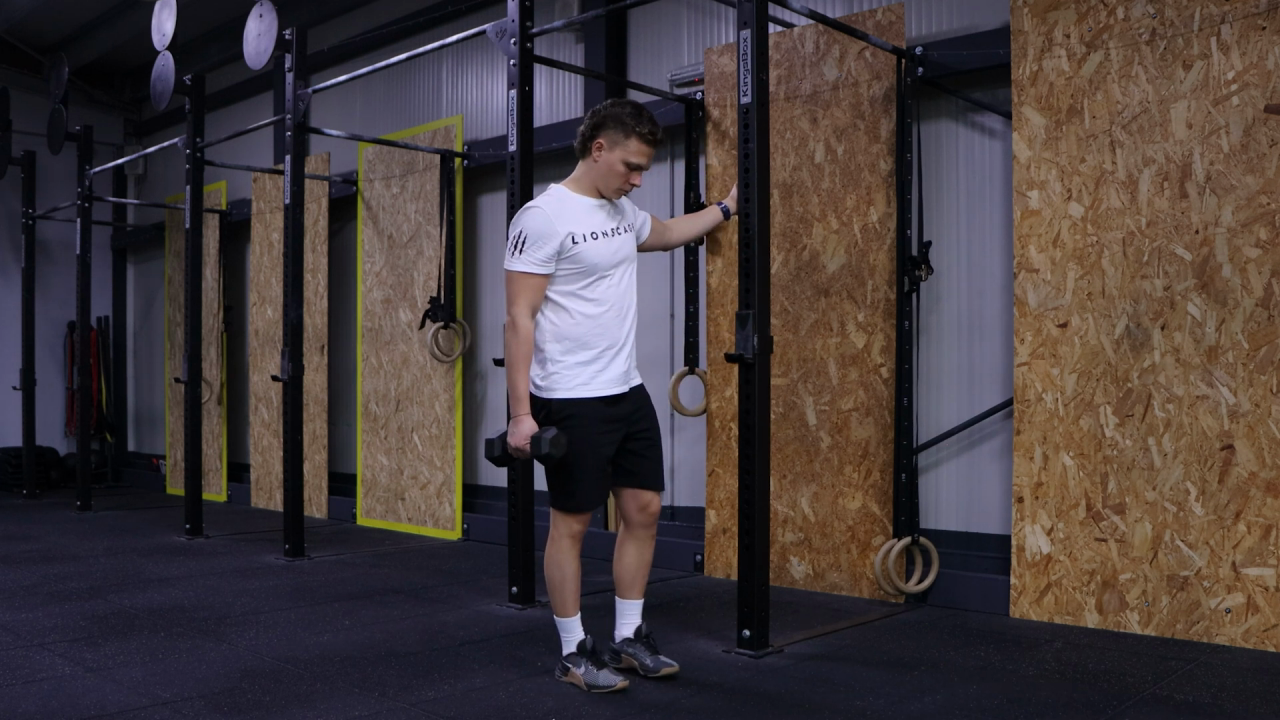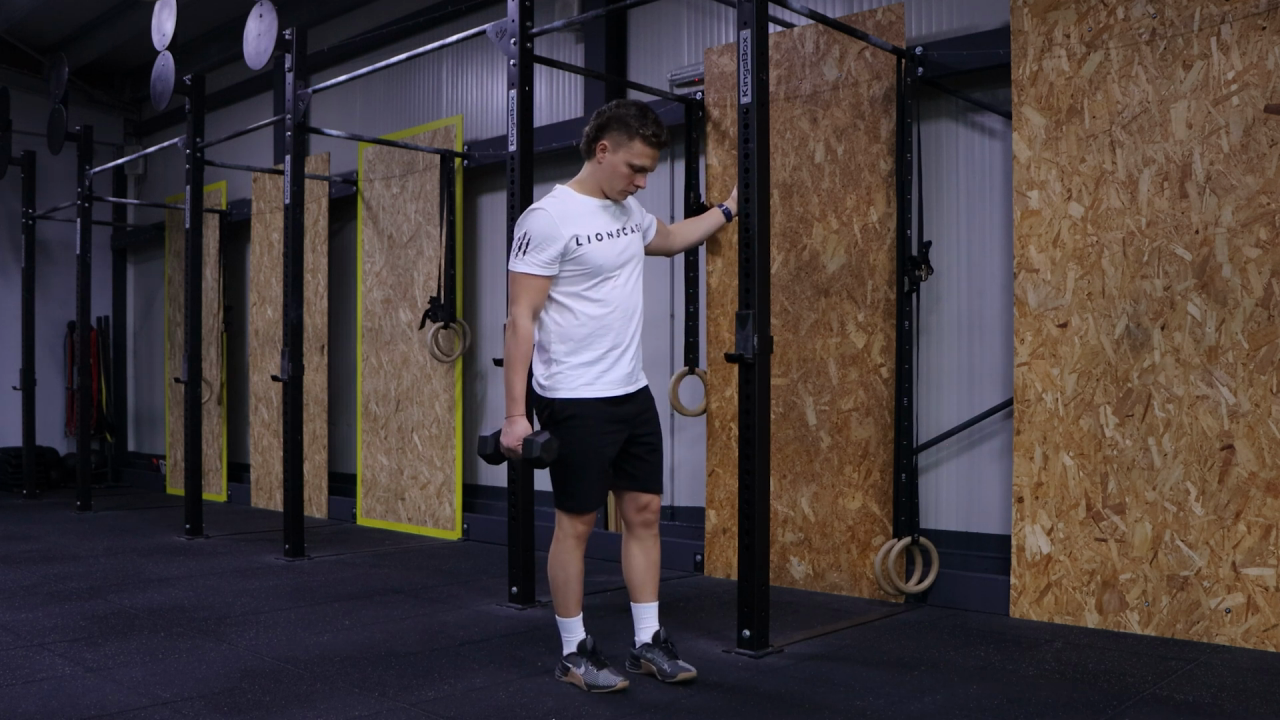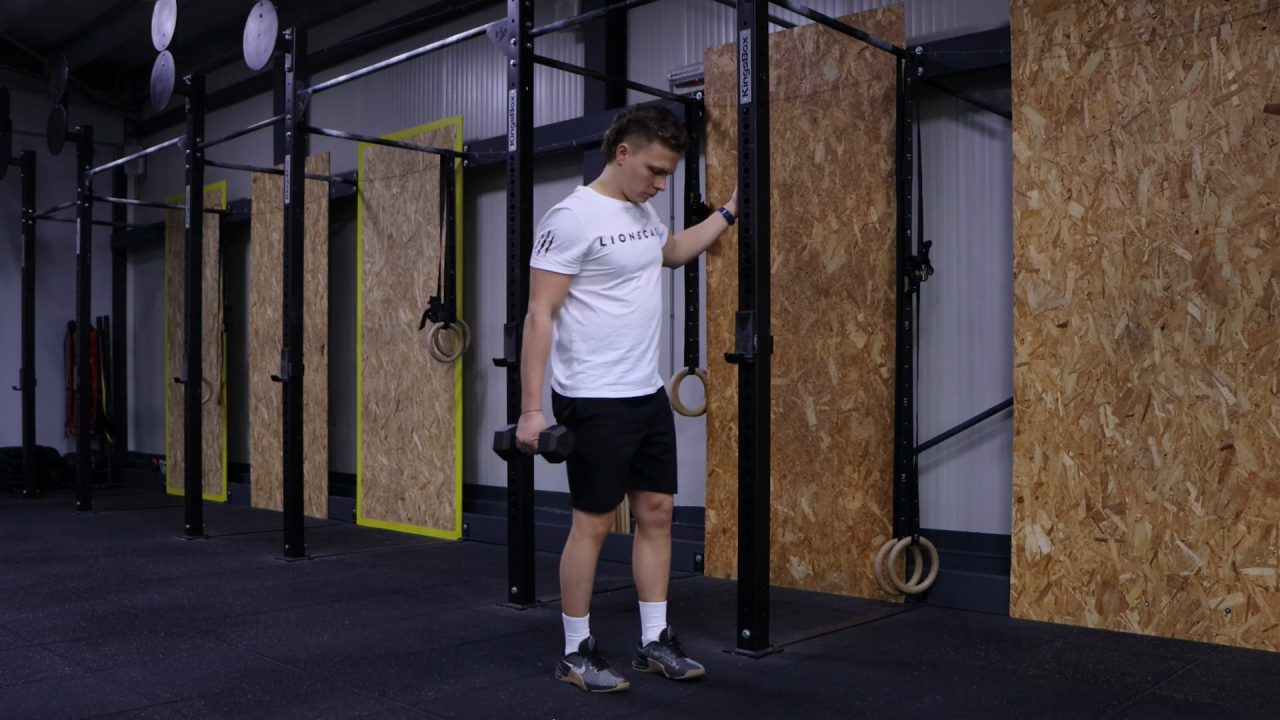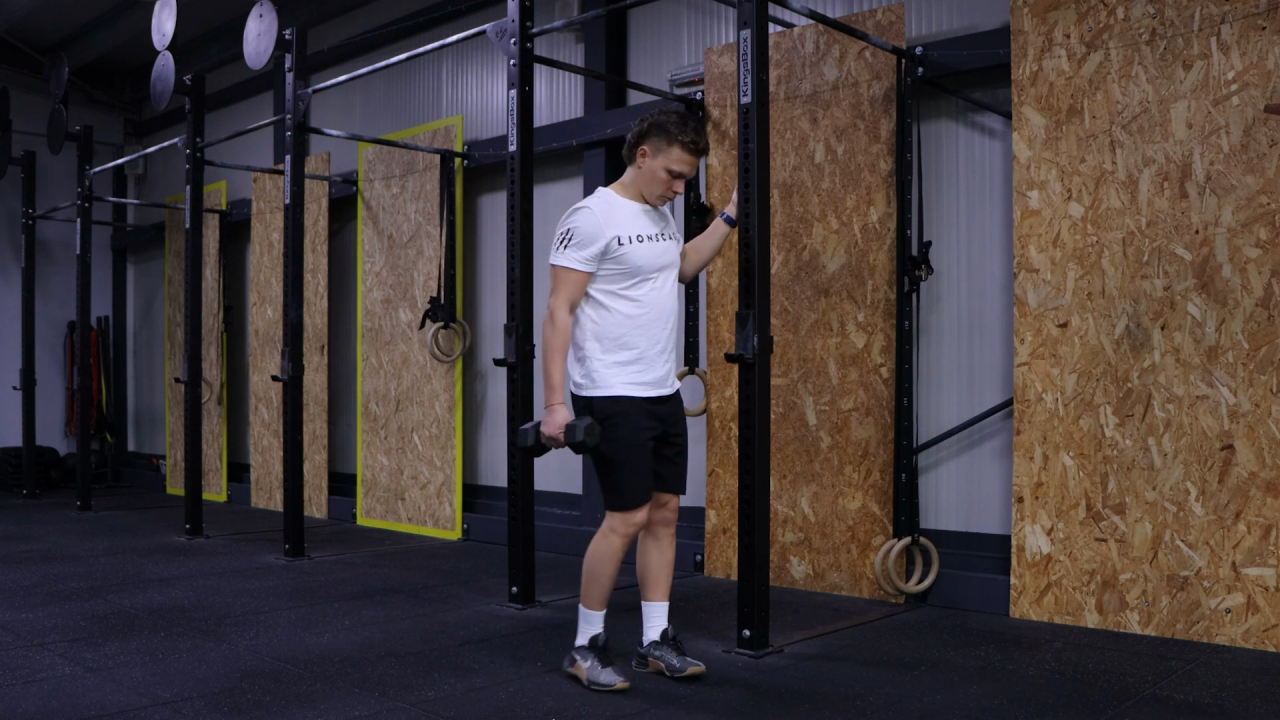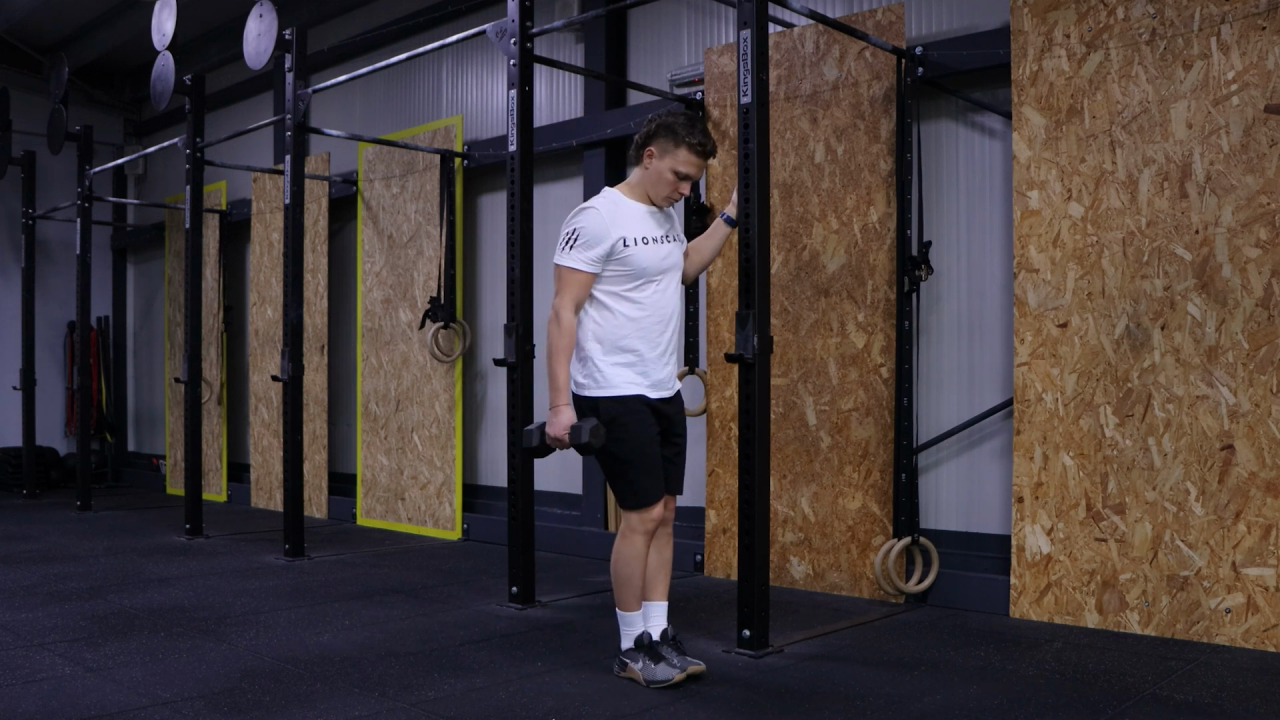
dt=0.3s
person 1, frame 1
left shoulder: (619, 211)
right shoulder: (544, 217)
left elbow: (667, 233)
right elbow: (519, 319)
left wrist: (729, 205)
right wrist: (521, 413)
left hip: (627, 391)
right hip: (572, 400)
left knee: (643, 510)
right knee: (571, 524)
left ankle: (628, 637)
right ankle: (574, 651)
person 1, frame 2
left shoulder: (627, 210)
right shoulder: (550, 218)
left elbow: (668, 238)
right elbow: (521, 320)
left wrist: (730, 207)
right wrist: (515, 413)
left hip: (633, 392)
right hip: (577, 401)
left knee: (644, 514)
right knee: (577, 524)
left ankle: (648, 643)
right ankle: (574, 652)
person 1, frame 3
left shoulder: (642, 214)
right shoulder: (573, 217)
left elbow: (674, 251)
right elbow: (540, 315)
left wrist: (730, 210)
right wrist: (531, 409)
left hip: (648, 393)
right hip: (595, 400)
left knee: (656, 513)
right knee: (593, 524)
left ankle: (654, 641)
right ankle: (576, 651)
person 1, frame 4
left shoulder: (660, 217)
right shoulder: (593, 217)
left elbow: (684, 265)
right elbow: (559, 312)
left wrist: (732, 215)
right wrist: (556, 401)
left hip: (663, 393)
right hip: (611, 396)
left knee: (663, 514)
right knee: (627, 519)
left ankle: (654, 640)
right ankle: (586, 645)
person 1, frame 5
left shoulder: (665, 217)
right shoulder: (599, 218)
left elbow: (685, 267)
right elbow: (563, 313)
left wrist: (731, 215)
right wrist: (560, 403)
left hip: (663, 393)
right hip: (613, 396)
left knee: (662, 516)
right knee: (643, 517)
left ankle: (657, 635)
right ankle: (632, 646)
